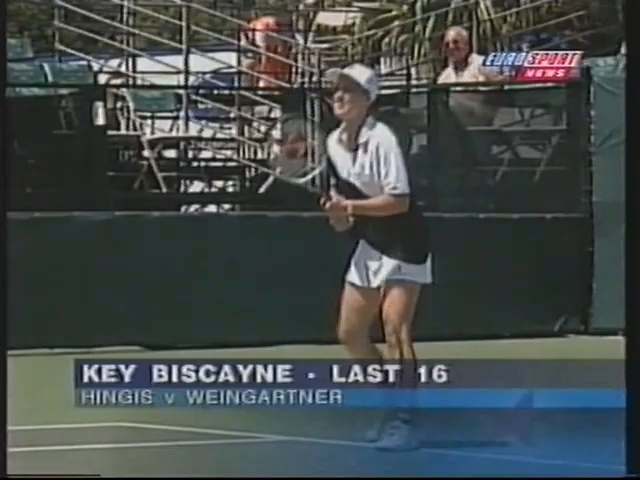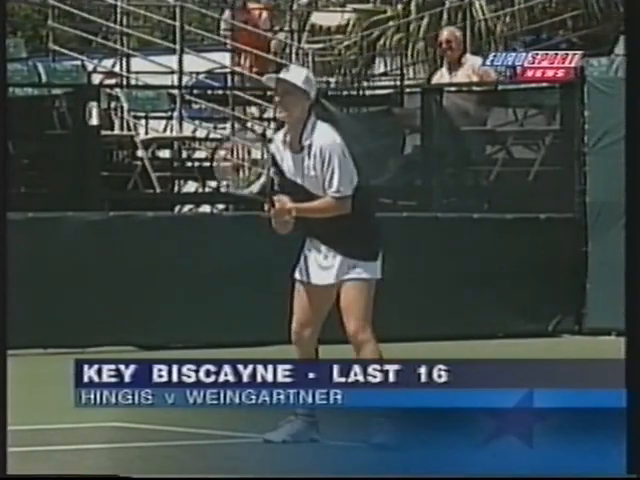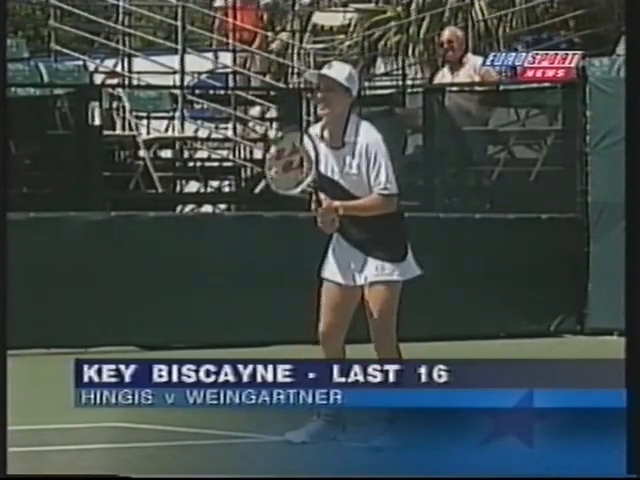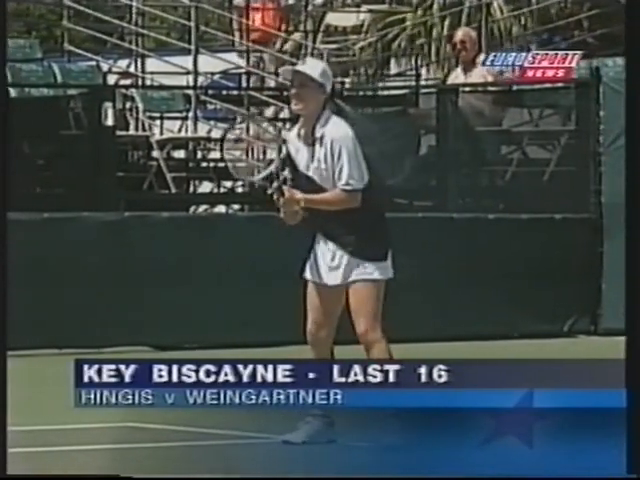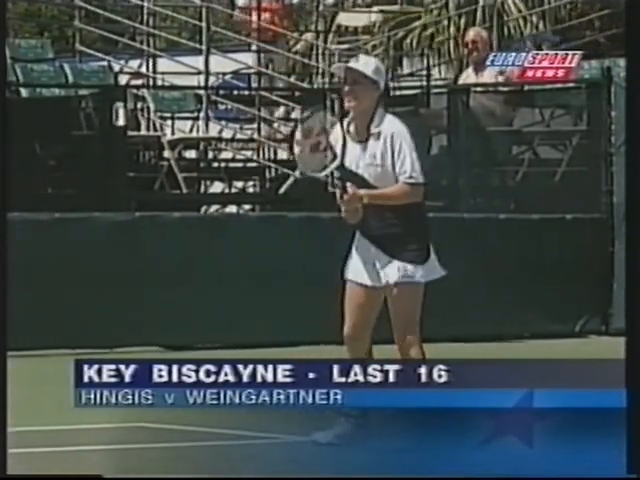
dt=0.7s
person 1, frame 1
left shoulder: (382, 139)
right shoulder: (333, 142)
left elbow: (399, 200)
left wrist: (350, 207)
right wrist: (336, 209)
left hip: (402, 246)
right hip: (369, 248)
left knee: (395, 334)
right knee: (349, 334)
left ankle: (404, 422)
right ankle: (392, 407)
person 1, frame 2
left shoulder: (327, 141)
right shoulder: (278, 143)
left elbow: (342, 203)
left wrist: (294, 209)
right wrist: (281, 213)
left hip: (353, 246)
right hip: (317, 247)
left knee: (357, 332)
right knee: (301, 333)
right ankle: (306, 417)
person 1, frame 3
left shoulder: (368, 139)
right shoulder: (313, 137)
left elbow: (388, 200)
left wrist: (339, 208)
right wrist: (324, 212)
left hip: (382, 246)
right hip: (344, 246)
left knee: (382, 336)
right knee: (328, 333)
right ankle: (331, 416)
person 1, frame 4
left shoulder: (339, 134)
right shoulder: (293, 137)
left elbow: (352, 196)
left wrist: (302, 200)
right wrist: (293, 208)
left hip: (362, 243)
right hip: (326, 244)
left knee: (368, 331)
right knee: (317, 335)
right ankle: (323, 417)
person 1, frame 5
left shoulder: (393, 131)
right shoulder: (339, 133)
left elbow: (414, 189)
left wrist: (364, 196)
right wrist: (348, 206)
left hip: (404, 246)
right hip: (366, 245)
left knee: (407, 338)
right knee: (353, 335)
right ankle: (357, 415)
